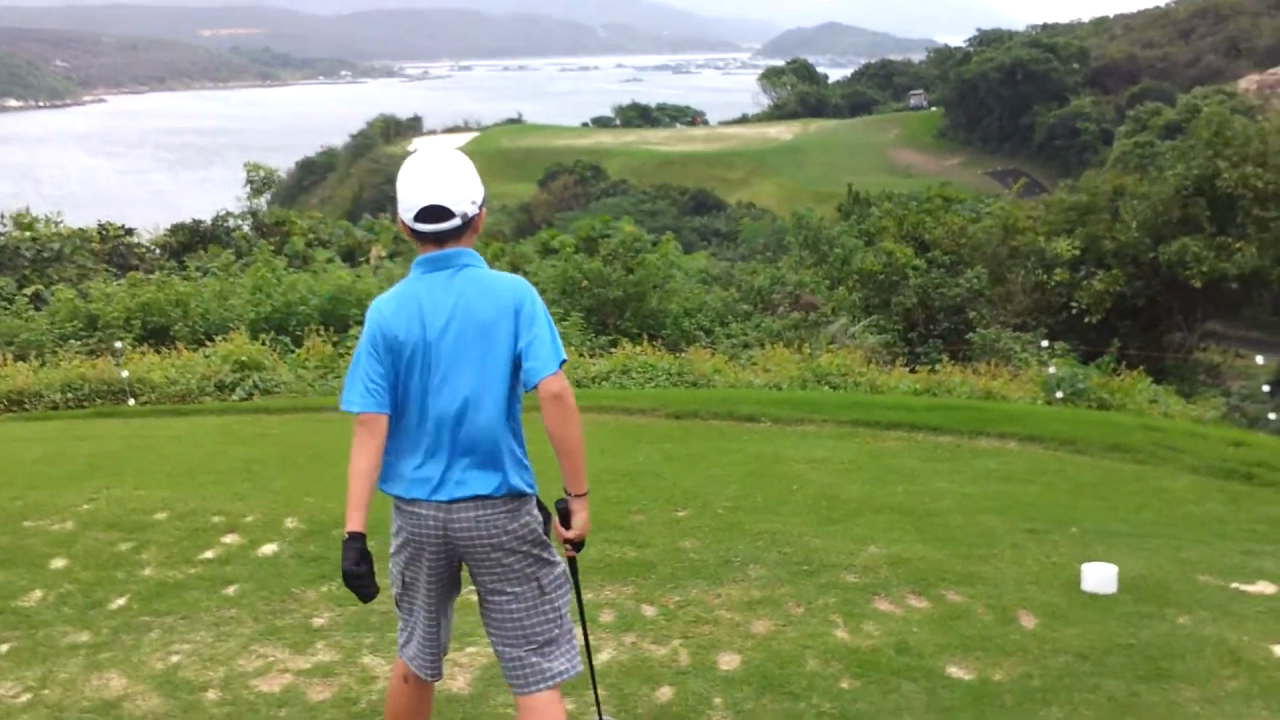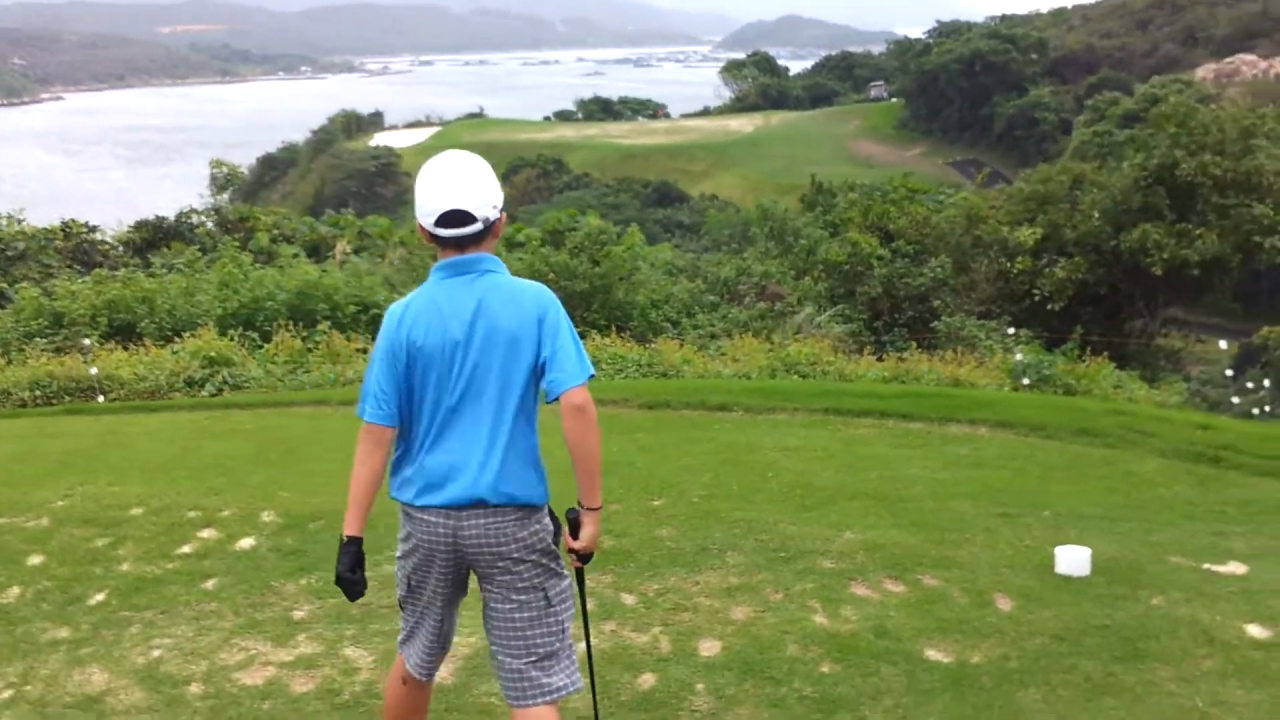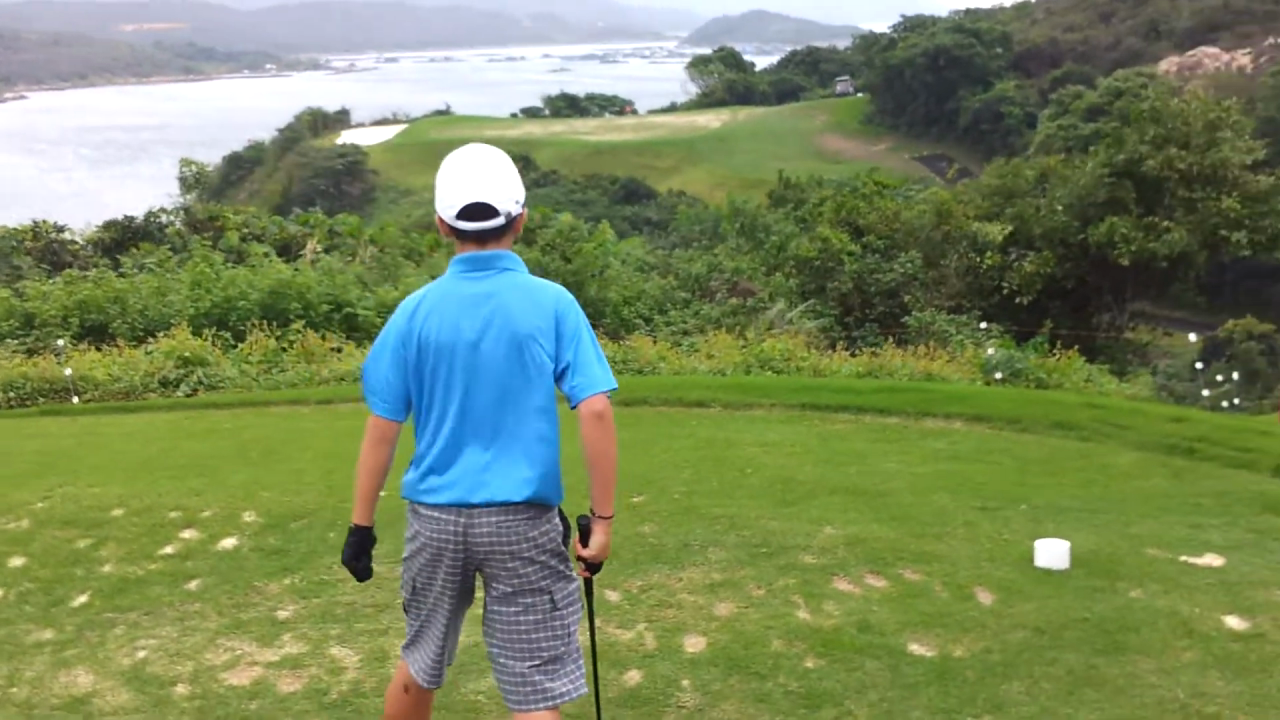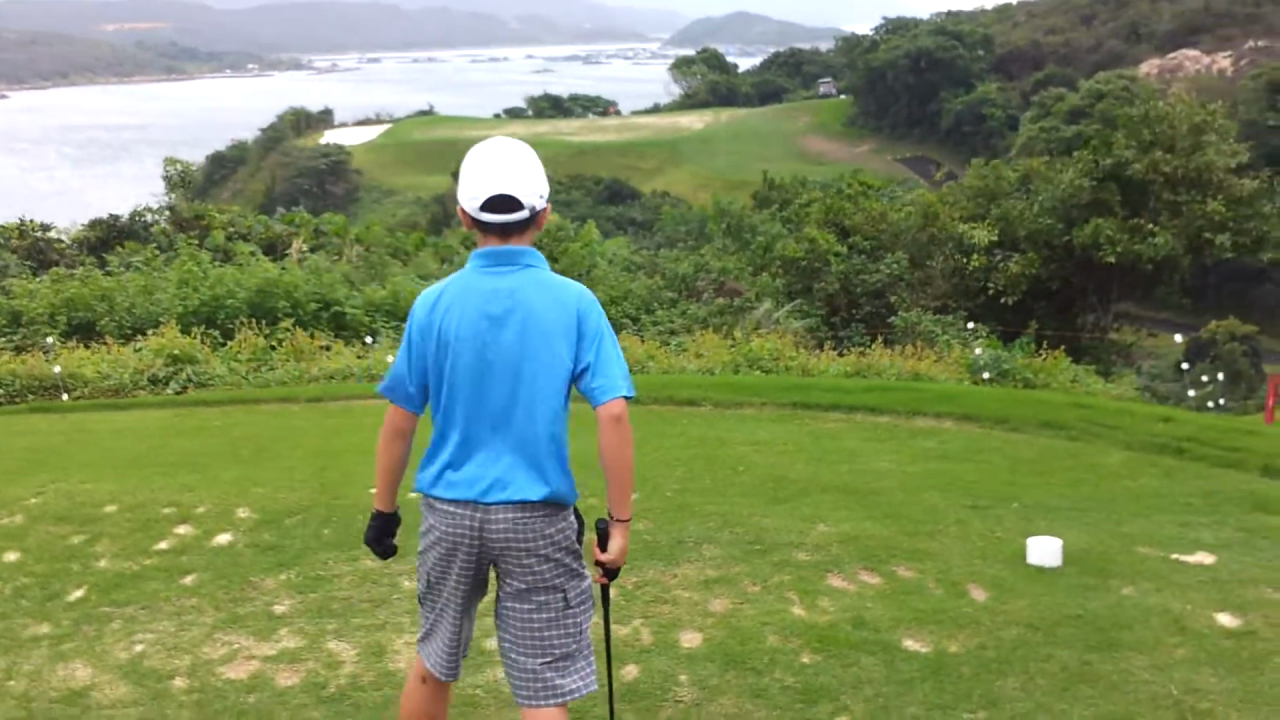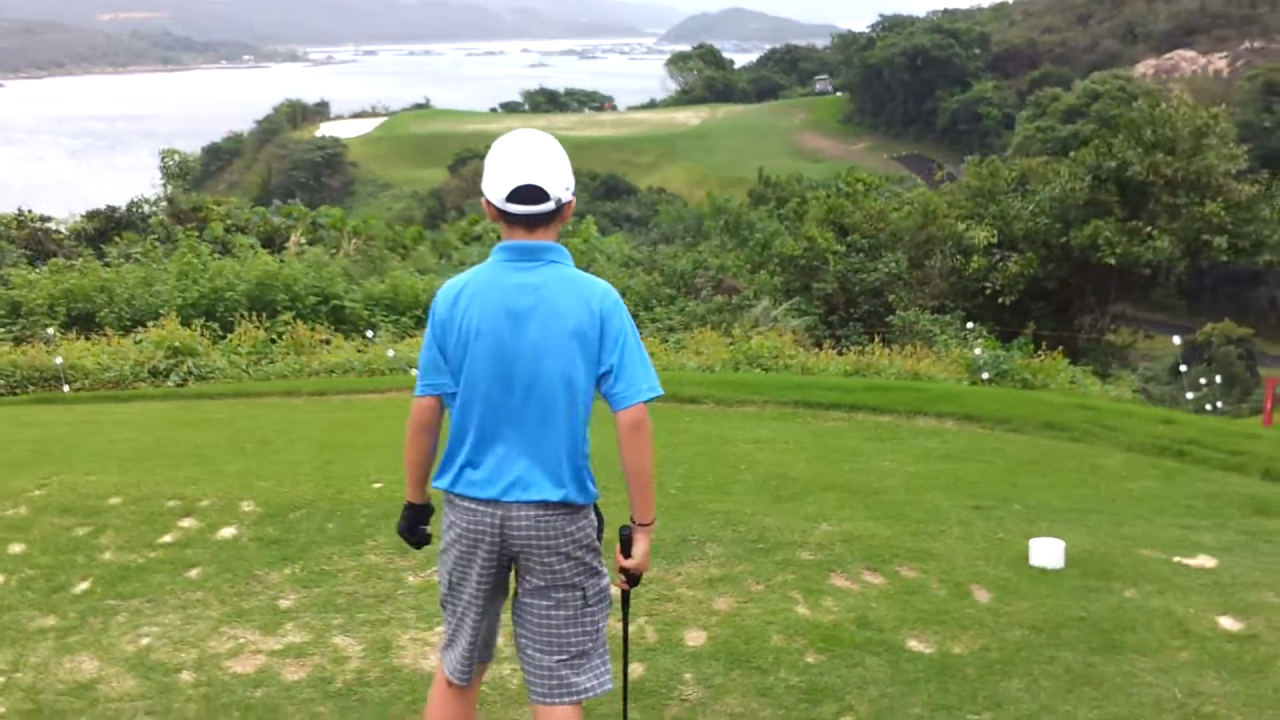
dt=0.1s
person 1, frame 1
left shoulder: (386, 312)
right shoulder: (514, 295)
left elbow: (370, 427)
right elbow: (556, 394)
left wrist: (354, 534)
right wrist: (578, 497)
left hip: (418, 512)
right hip: (501, 512)
left knee: (417, 658)
person 1, frame 2
left shoulder: (402, 317)
right shoulder: (534, 301)
left elbow: (376, 437)
right elbow: (577, 405)
left wrist: (351, 537)
right wrist: (590, 509)
left hip: (427, 518)
right hip: (512, 519)
left knee: (416, 657)
person 1, frame 3
left shoulder: (415, 311)
right shoulder: (553, 303)
left elbow: (382, 430)
right elbow: (596, 412)
left wrist: (361, 524)
right wrist: (602, 518)
left hip: (434, 518)
right hip: (522, 522)
left knee: (419, 664)
person 1, frame 4
left shoulder: (433, 303)
right shoulder: (574, 303)
left elbow: (399, 420)
right elbow: (613, 415)
left wrist: (383, 509)
right wrist: (620, 521)
left hip: (448, 512)
right hip: (538, 519)
left knee: (434, 659)
person 1, frame 5
left shoulder: (454, 296)
right shoulder: (597, 301)
left elbow: (426, 415)
right elbow: (633, 421)
left wrist: (414, 499)
right wrist: (643, 527)
left hip: (468, 510)
right hip: (557, 518)
left knee: (458, 664)
